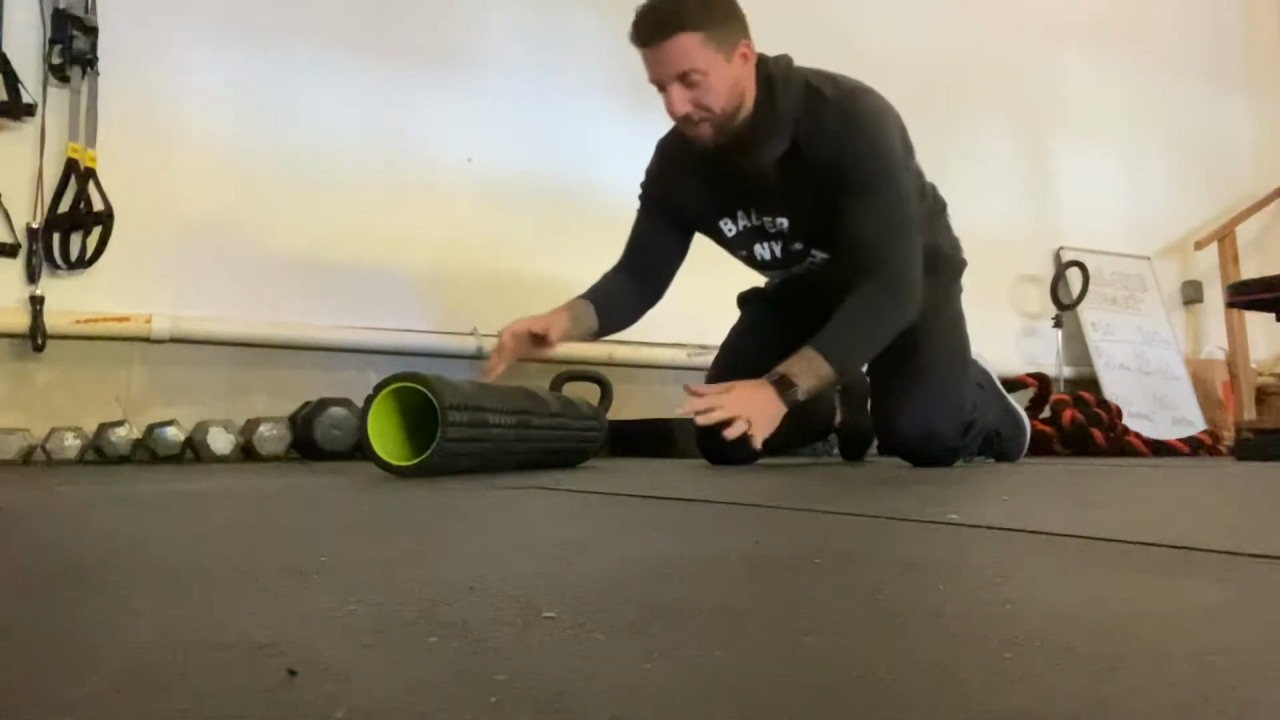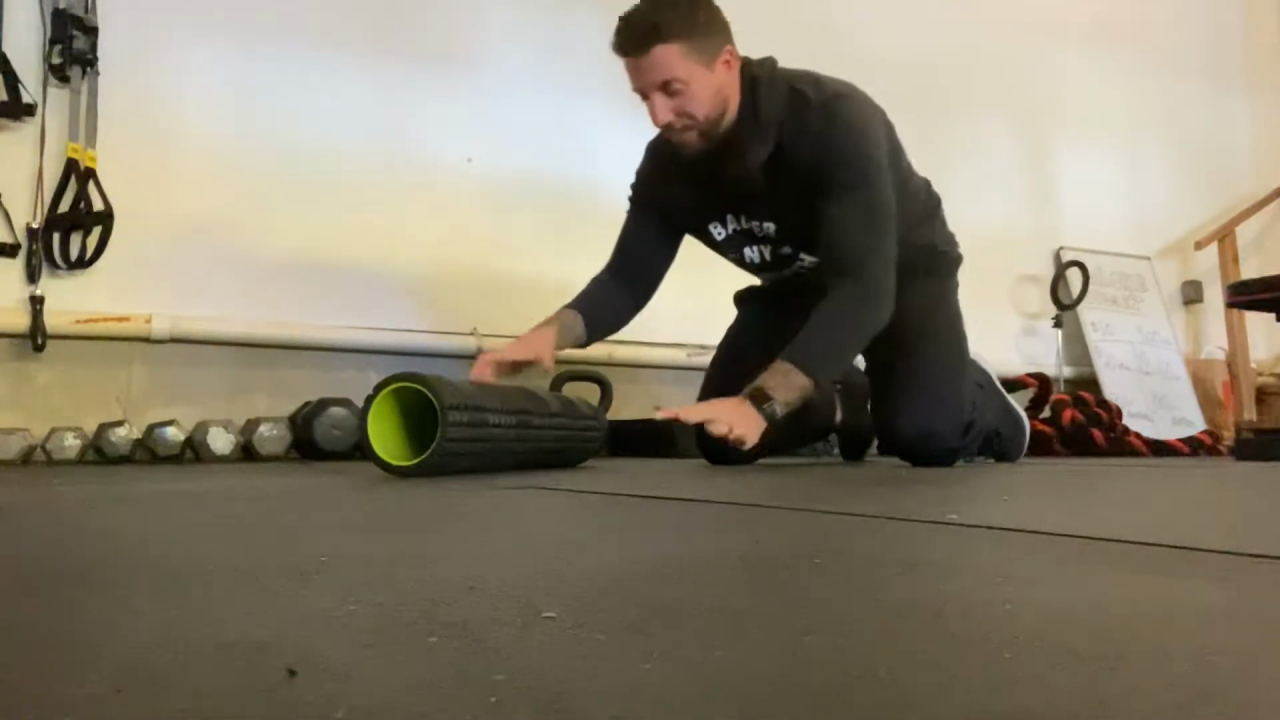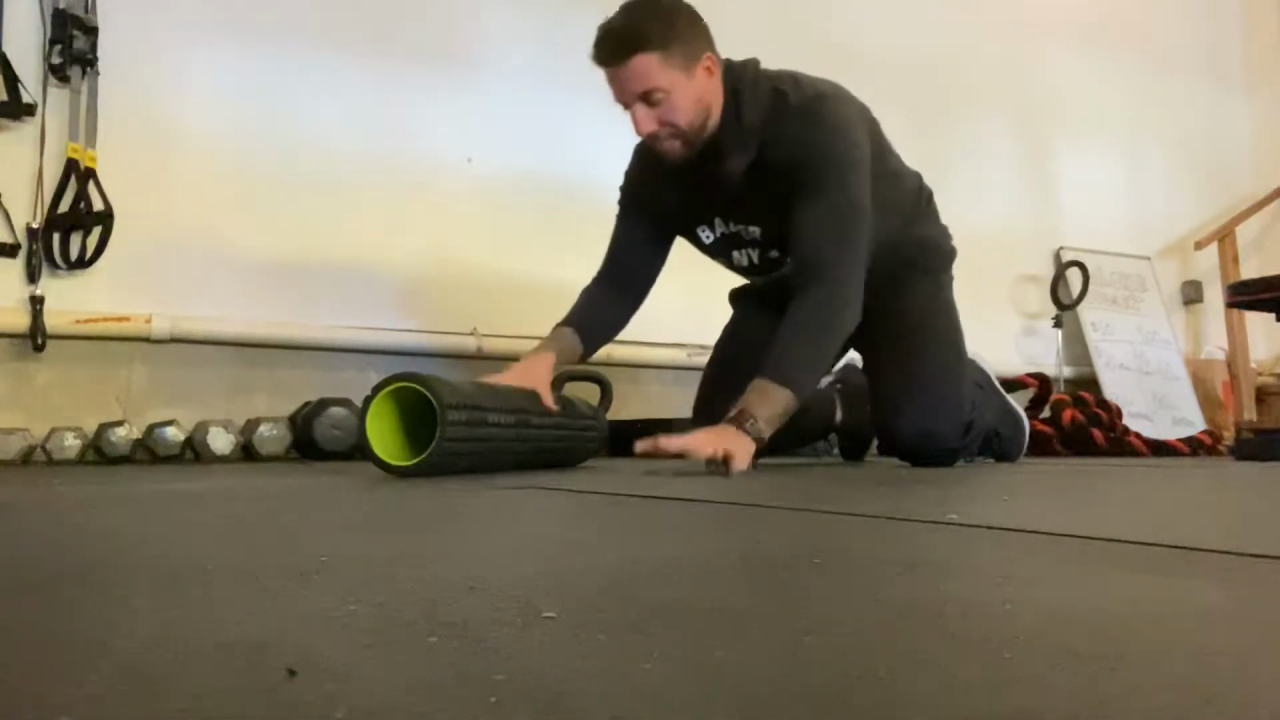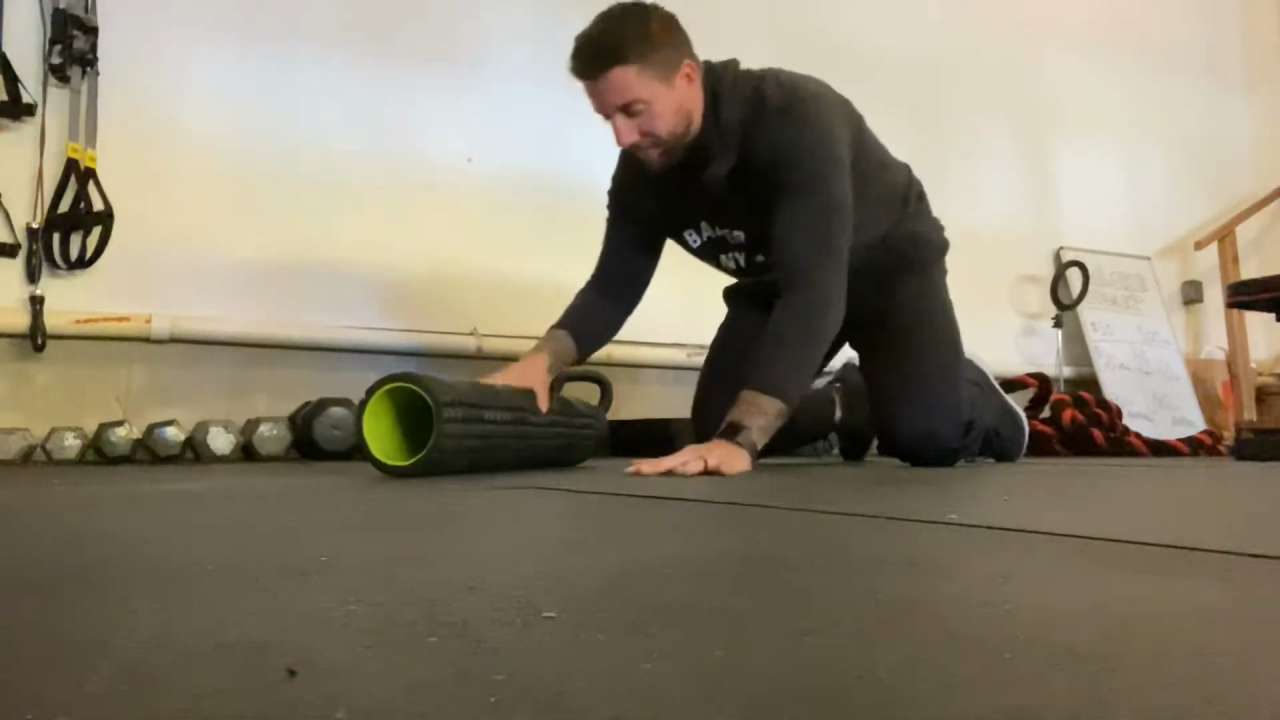
dt=0.1s
person 1, frame 1
left shoulder: (849, 119)
right shoulder: (679, 161)
left elbow: (889, 286)
right elbow: (640, 277)
left wrist: (781, 388)
right wrist: (565, 321)
left hip: (905, 280)
right hip: (802, 290)
left knee: (925, 433)
right knee: (722, 434)
left ankle: (976, 400)
right ankle: (845, 403)
person 1, frame 2
left shoulder: (833, 121)
right shoulder: (668, 164)
left elbow: (865, 287)
right elbow: (628, 281)
left wrist: (761, 403)
right wrist: (550, 333)
left hip: (901, 276)
right hip: (796, 289)
left knee: (925, 434)
right knee: (720, 437)
left ankle: (975, 400)
right ankle: (843, 405)
person 1, frame 3
left shoulder: (813, 119)
right shoulder: (655, 167)
left elbow: (836, 290)
right elbow: (619, 286)
left wrist: (746, 427)
right wrist: (546, 357)
left hip: (895, 268)
right hip: (787, 285)
left knee: (927, 434)
right knee: (715, 441)
left ankle: (979, 402)
right ankle: (846, 402)
person 1, frame 4
left shoulder: (795, 119)
right shoulder: (642, 172)
left elbow: (818, 291)
right elbow: (612, 289)
left wrist: (740, 440)
right wrist: (541, 359)
left hip: (890, 265)
right hip: (777, 284)
left knee: (928, 435)
right knee: (712, 441)
left ankle: (976, 401)
right ankle: (847, 404)
